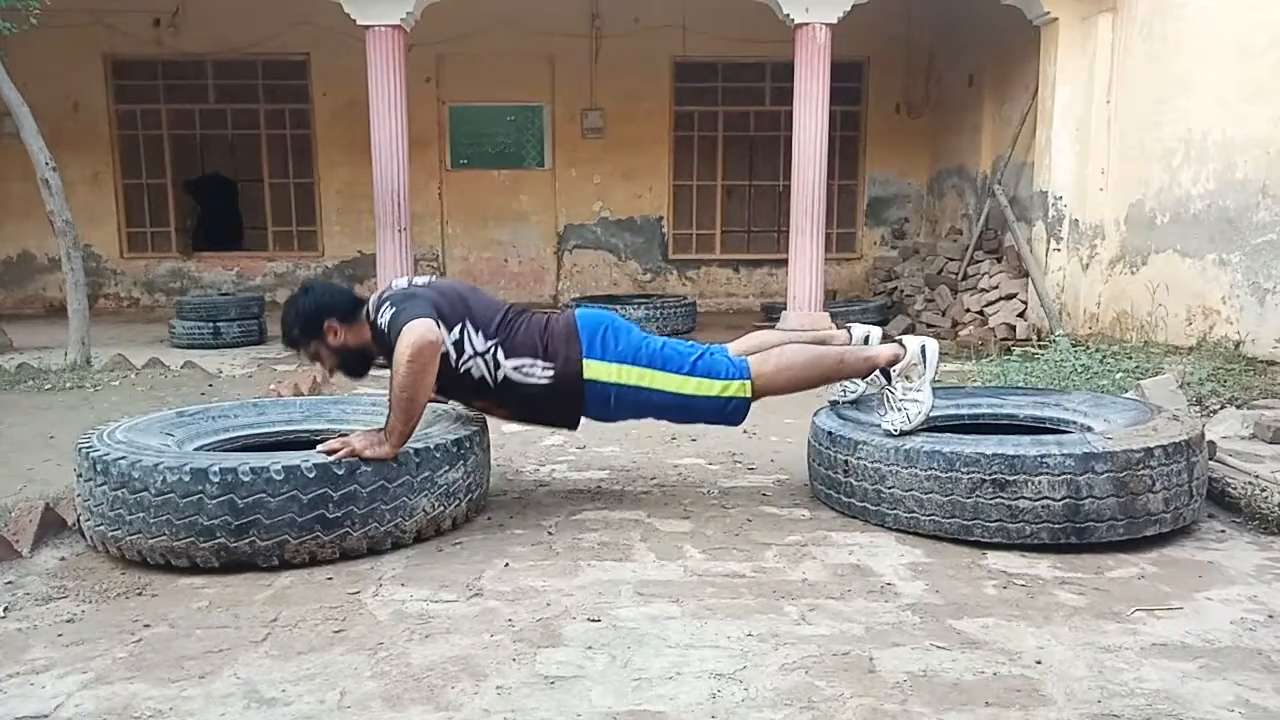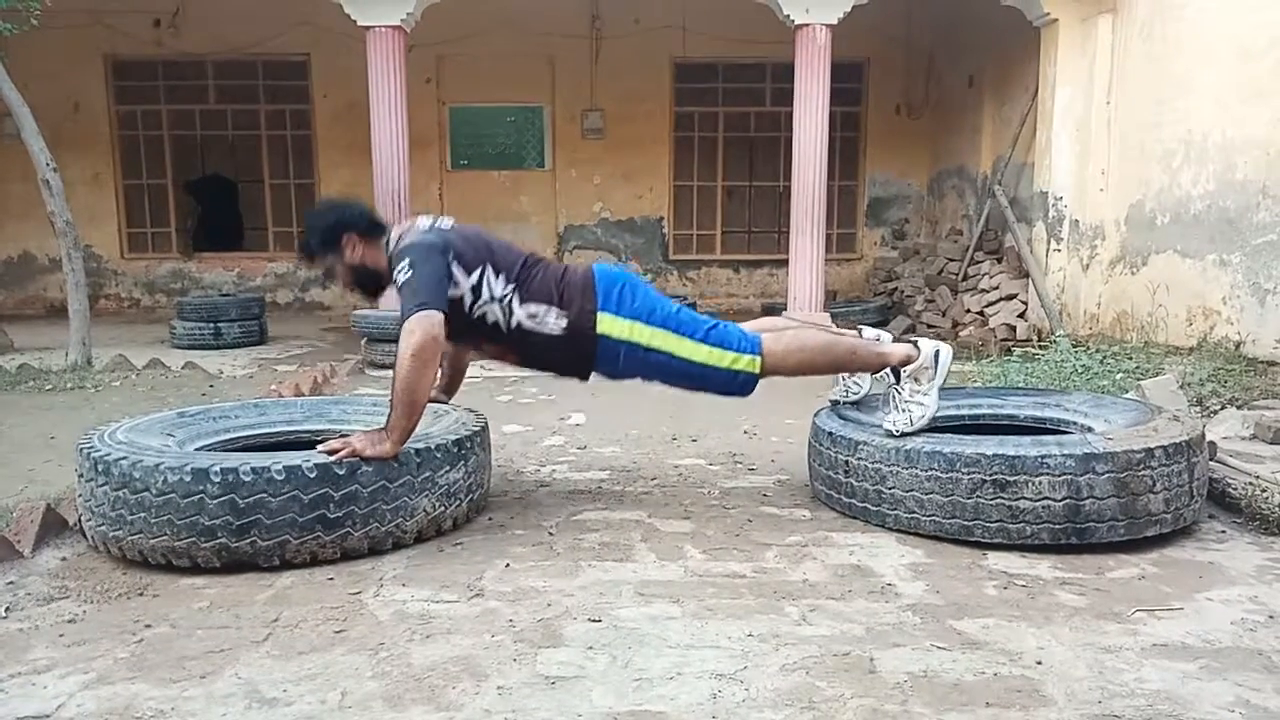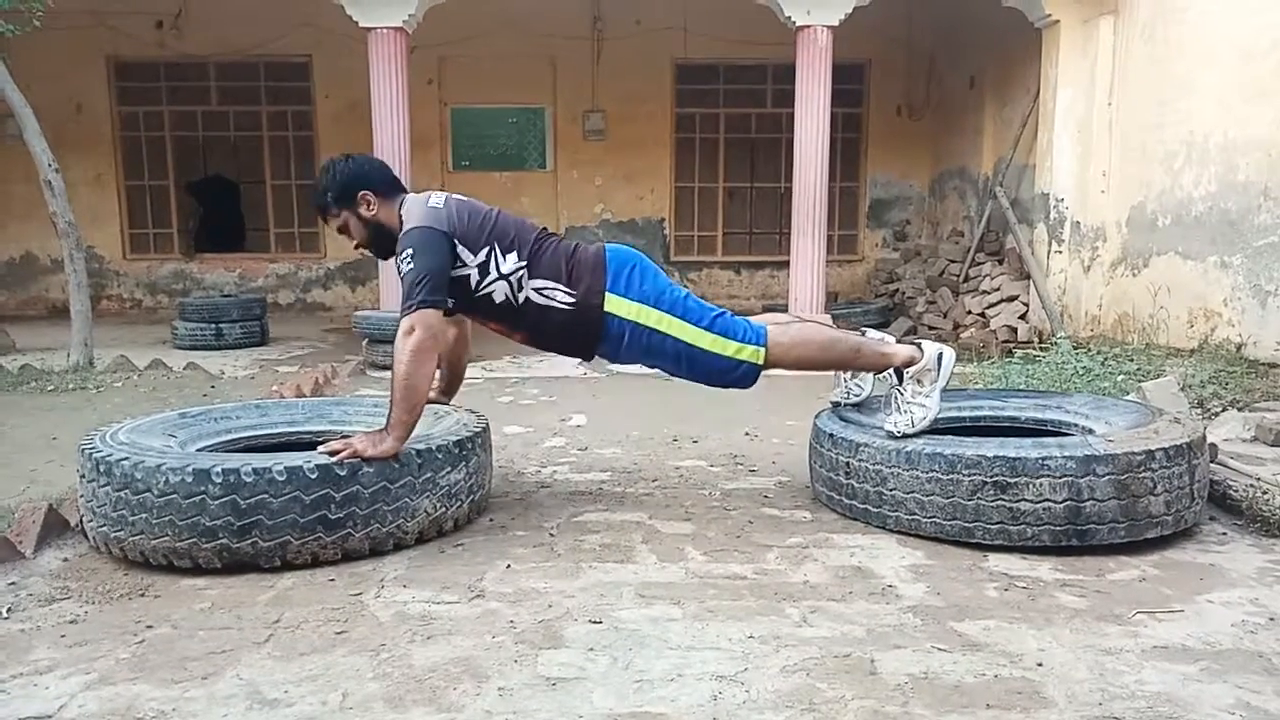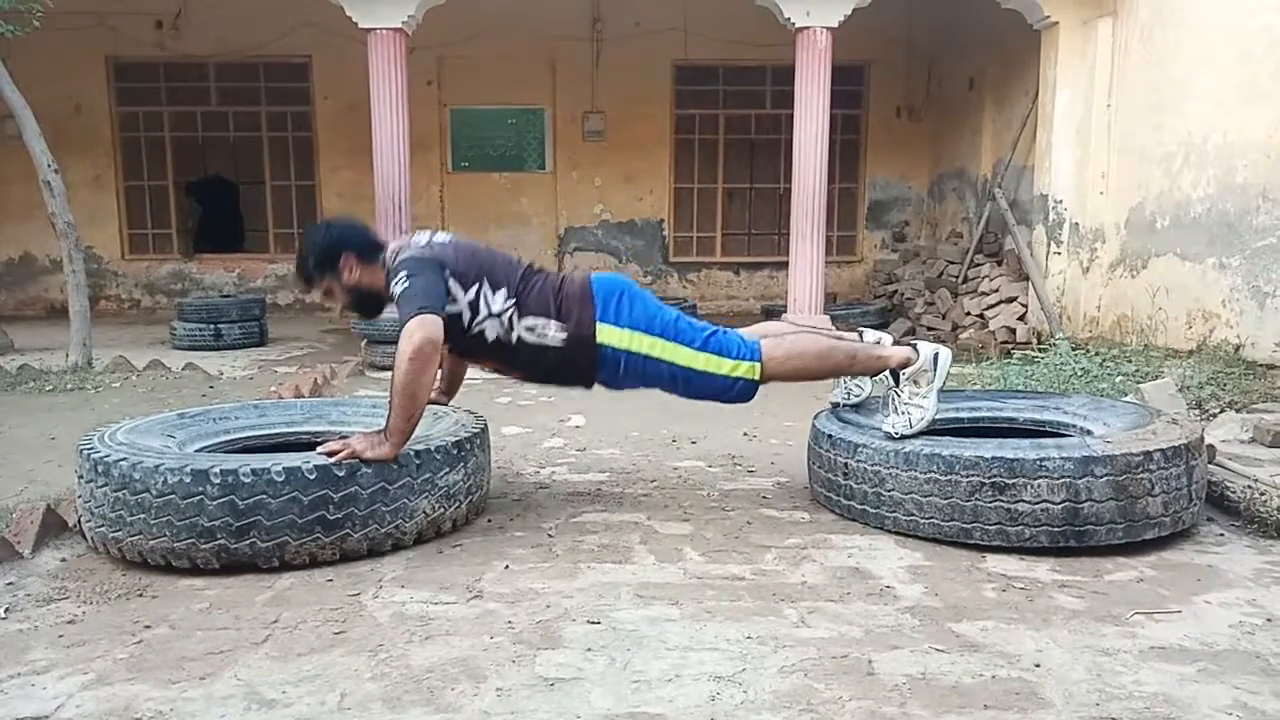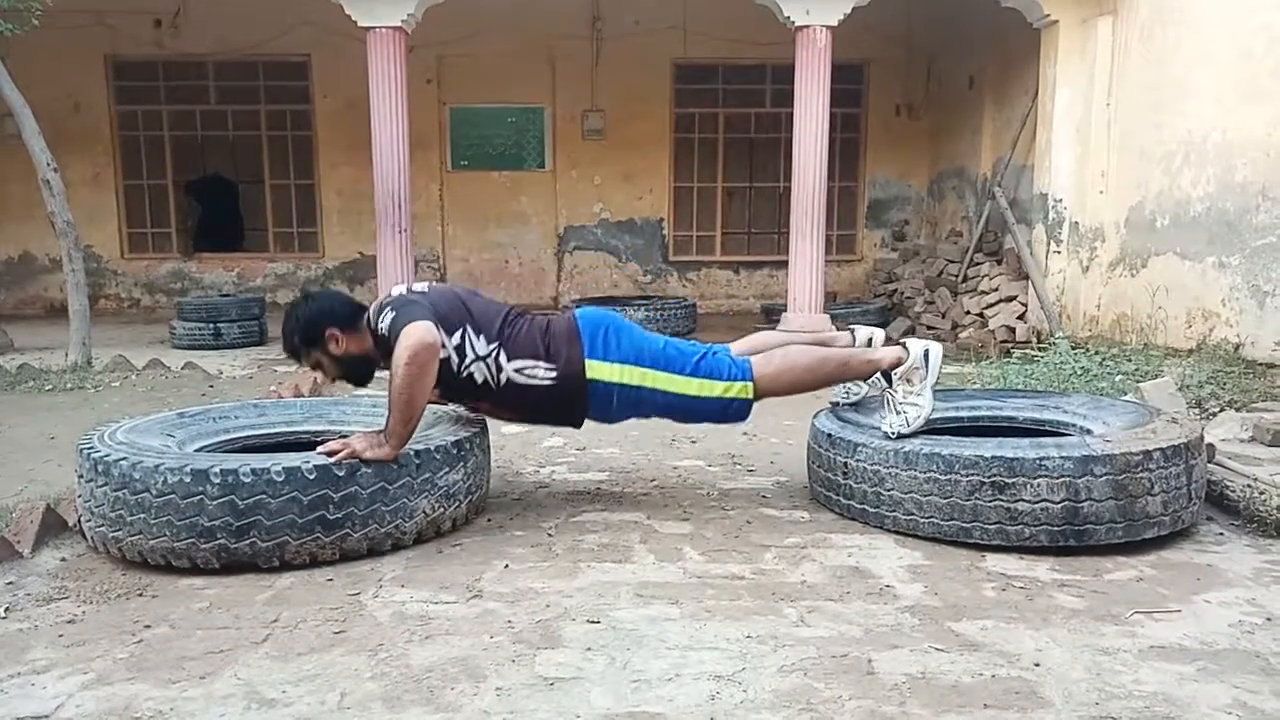
dt=0.2s
person 1, frame 1
left shoulder: (392, 306)
right shoulder: (410, 303)
left elbow: (421, 350)
left wrist: (389, 439)
right wrist: (430, 394)
left hip: (590, 362)
right hip: (582, 349)
left knee: (744, 379)
right knee: (728, 358)
left ankle: (900, 357)
right ankle: (852, 339)
person 1, frame 2
left shoulder: (412, 252)
right shoulder: (426, 245)
left elbow: (424, 338)
right elbow: (457, 330)
left wrist: (392, 437)
right wrist: (443, 395)
left hip: (601, 319)
right hip: (595, 311)
left knee: (751, 357)
right knee: (734, 337)
left ankle: (909, 360)
right ankle: (863, 337)
person 1, frame 3
left shoulder: (418, 230)
right shoulder: (433, 219)
left elbow: (420, 331)
right elbow: (456, 316)
left wrist: (392, 437)
right wrist: (444, 392)
left hip: (609, 299)
right hip: (602, 293)
left knee: (755, 349)
right knee: (744, 334)
left ankle: (911, 358)
right ankle: (866, 341)
person 1, frame 4
left shoulder: (406, 271)
right shoulder: (421, 260)
left elbow: (422, 340)
left wrist: (390, 439)
right wrist: (443, 390)
left hip: (603, 327)
right hip: (597, 314)
left knee: (754, 360)
right knee: (743, 345)
left ankle: (905, 360)
right ankle: (861, 340)
person 1, frame 5
left shoulder: (392, 318)
right shoulder: (409, 306)
left elbow: (421, 346)
left wrist: (390, 441)
right wrist: (431, 396)
left hip: (592, 360)
right hip: (584, 345)
left knee: (747, 378)
right knee: (729, 358)
left ankle: (901, 359)
right ankle: (853, 339)
